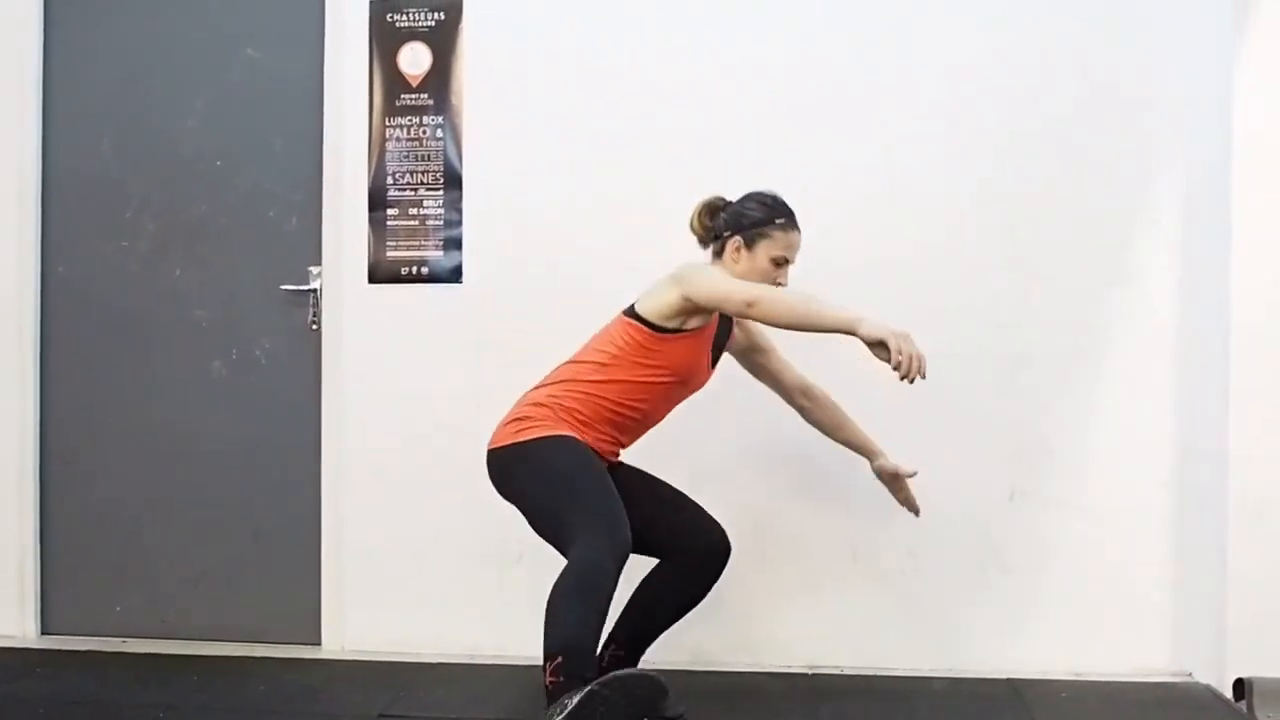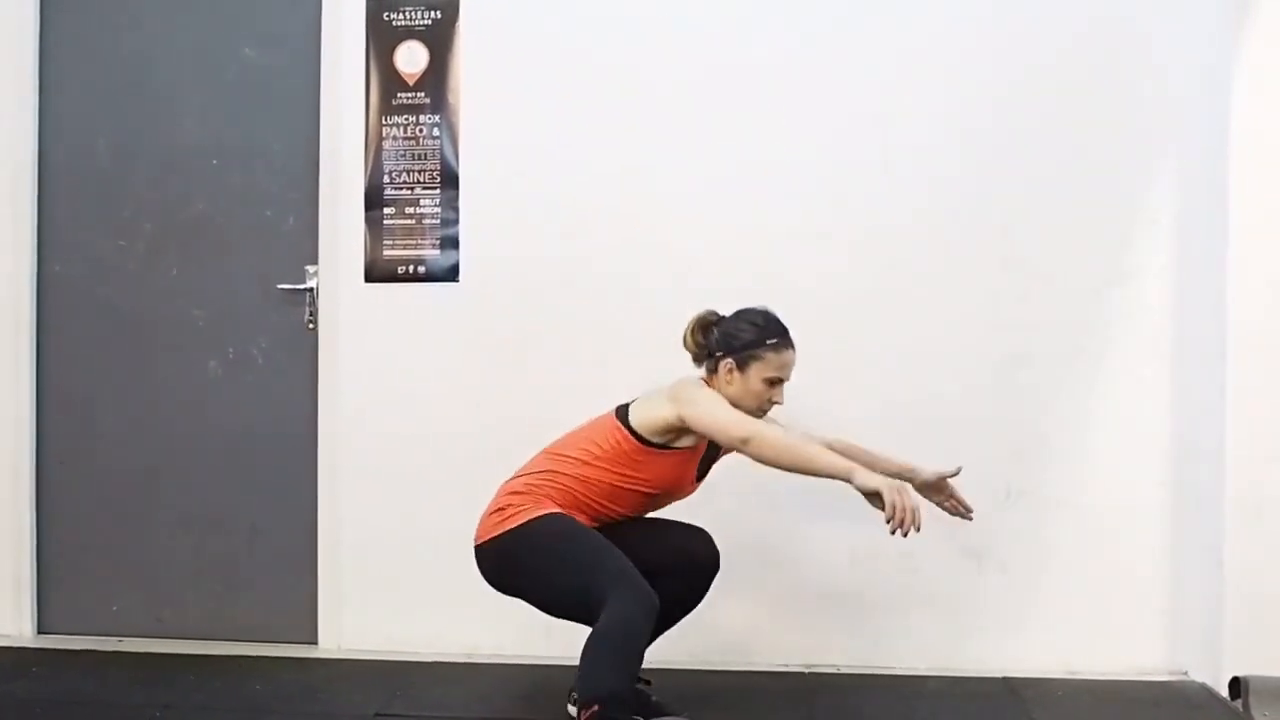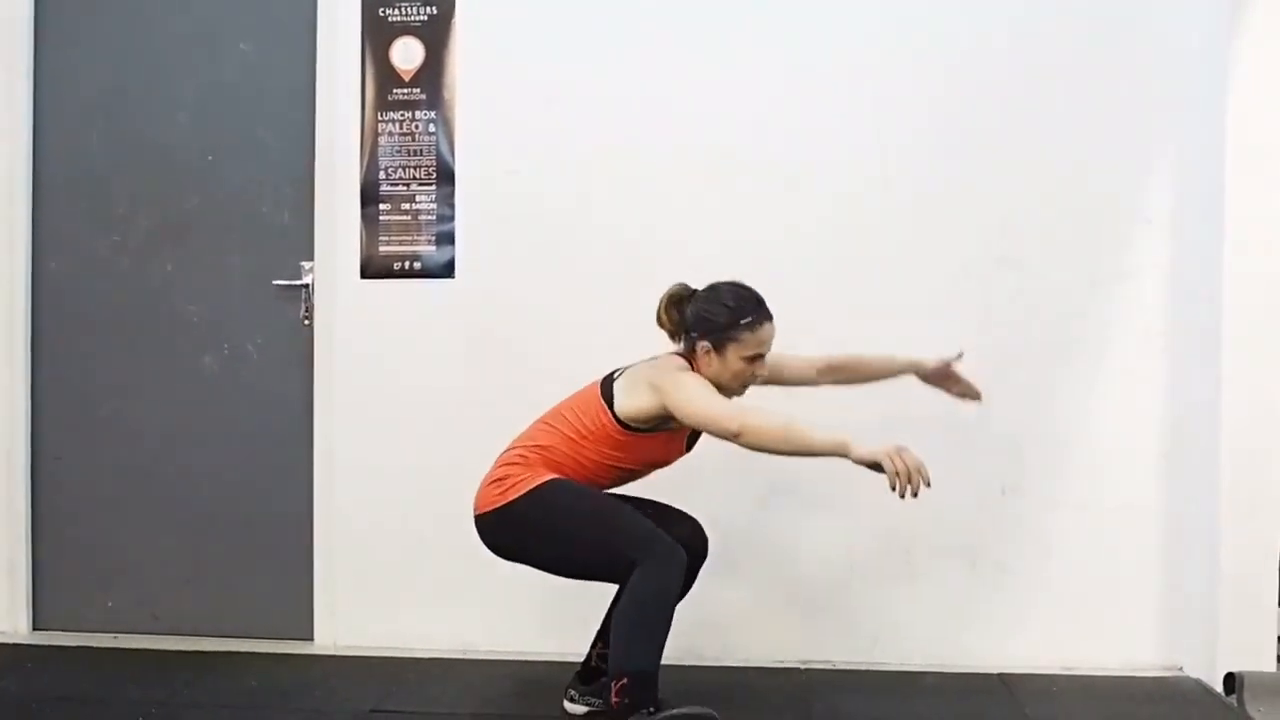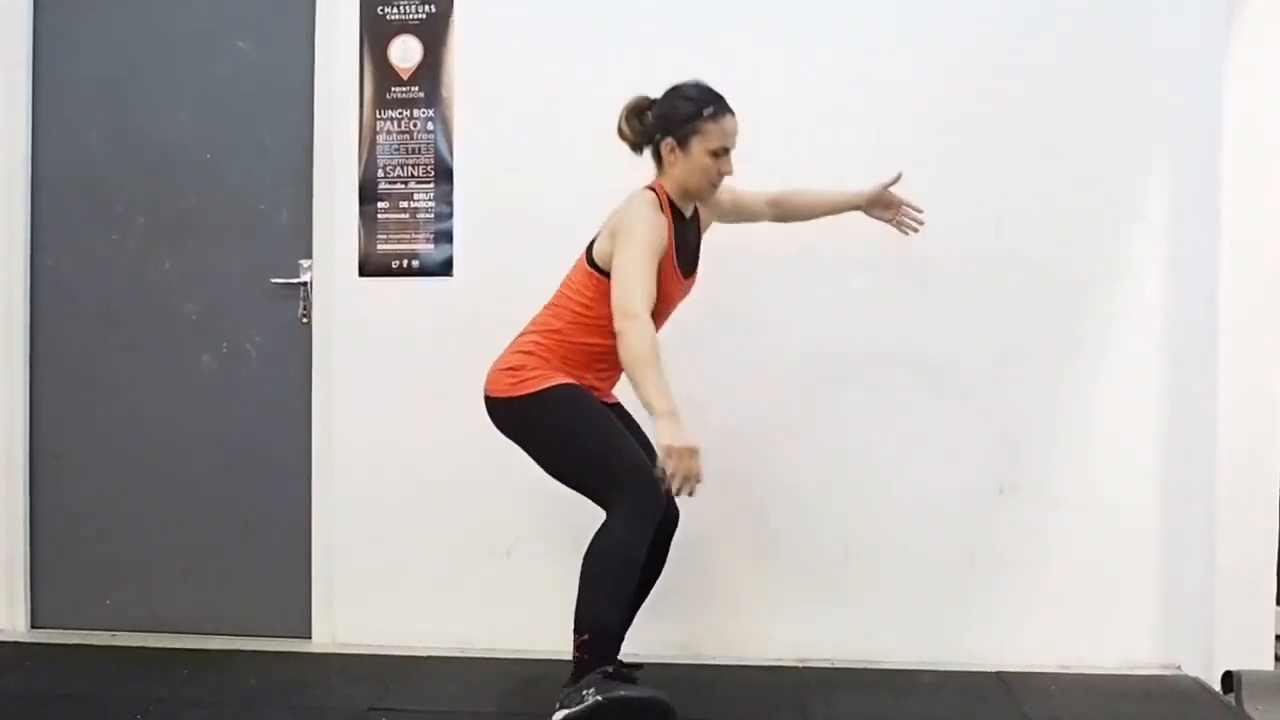
dt=0.4s
person 1, frame 1
left shoulder: (732, 330)
right shoulder: (693, 282)
left elbow: (799, 392)
right elbow: (752, 299)
left wrist: (876, 457)
right wrist: (861, 326)
left hip: (588, 452)
right hip: (536, 438)
left knee: (703, 547)
right knee: (604, 542)
left ankle: (609, 675)
person 1, frame 2
left shoulder: (722, 418)
right shoulder: (688, 400)
left elbow: (819, 447)
right elbow: (751, 440)
left wrist: (914, 478)
right wrist: (860, 476)
left hip: (572, 525)
right hip: (518, 525)
left knee: (694, 557)
right knee: (632, 601)
person 1, frame 3
left shoulder: (707, 377)
right shoulder: (670, 379)
left elbow: (820, 370)
right elbow: (742, 427)
left wrist: (917, 368)
right wrist: (853, 446)
left hip: (556, 495)
right hip: (514, 497)
left knee: (684, 543)
right knee: (660, 558)
person 1, frame 4
left shoulder: (697, 206)
right shoulder: (642, 217)
left elbow: (772, 205)
right elbow: (632, 323)
left wrist: (861, 201)
right wrist: (667, 420)
left hip: (580, 389)
right hip: (531, 385)
left knee: (654, 513)
right knee: (638, 500)
left ankle: (597, 668)
